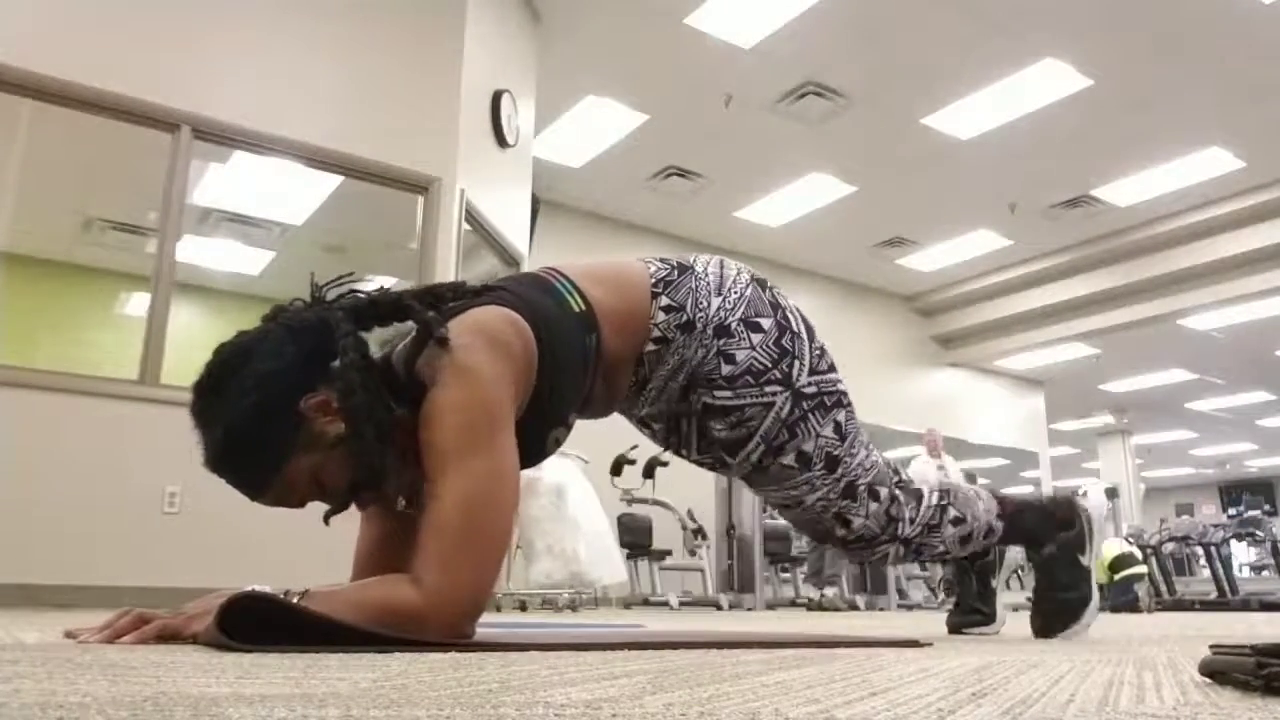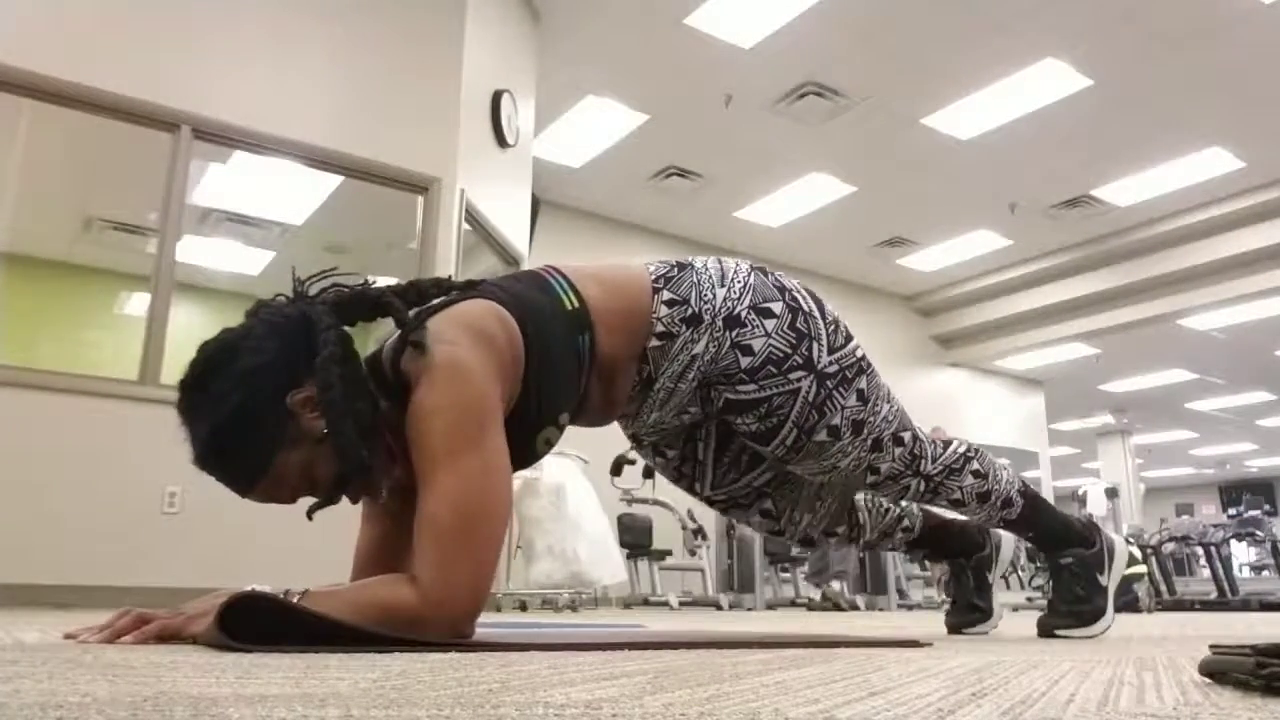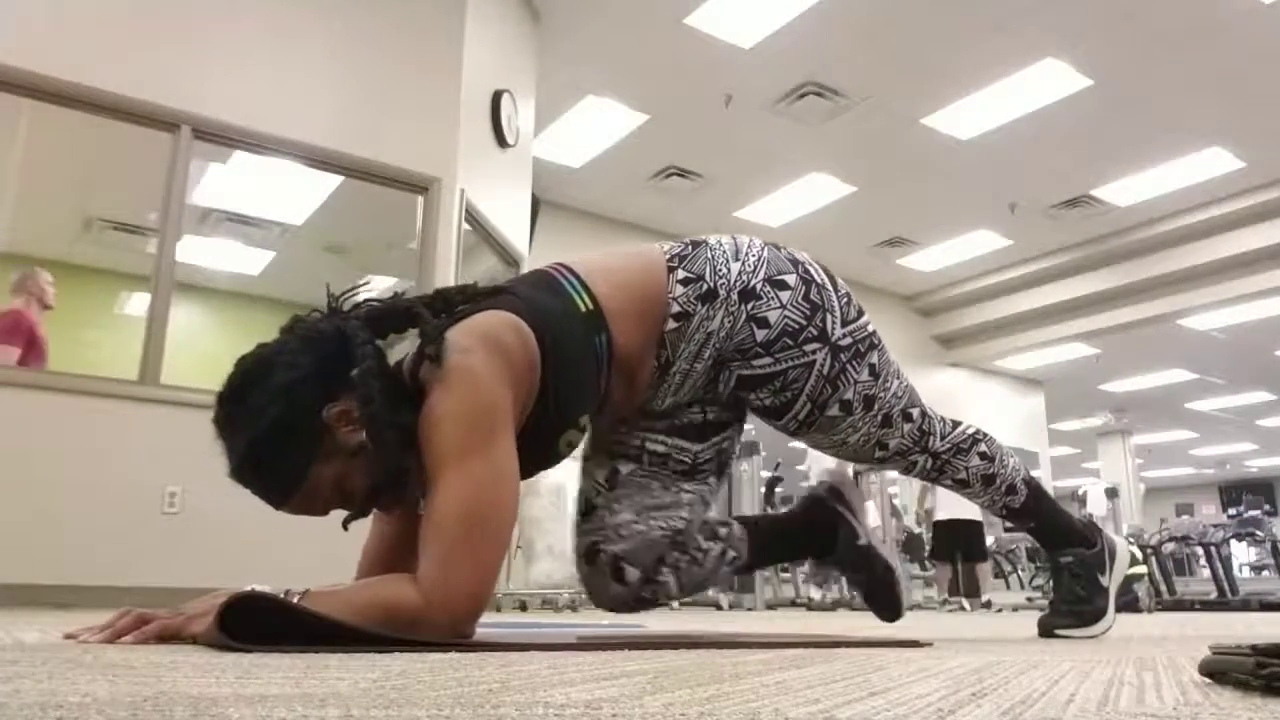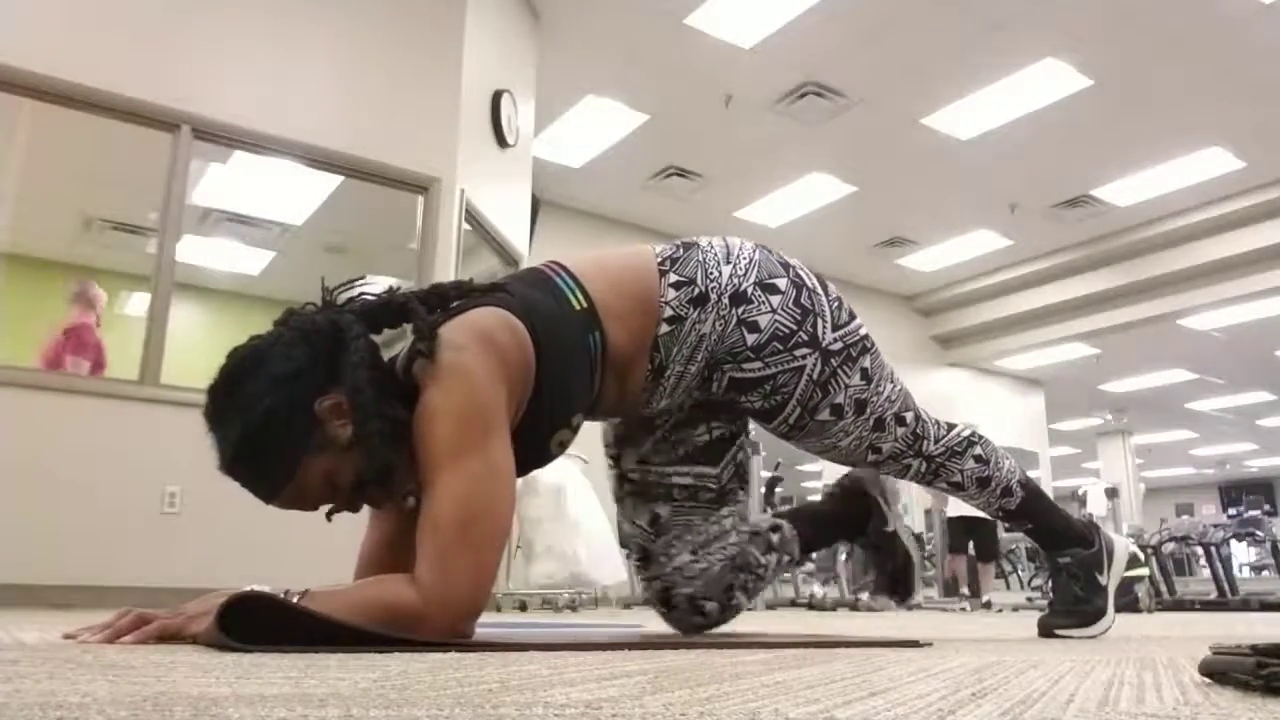
dt=0.3s
person 1, frame 1
left shoulder: (460, 375)
right shoulder: (393, 401)
left elbow: (444, 604)
right elbow: (385, 583)
left hip: (726, 332)
right hip: (666, 383)
left knee: (866, 509)
right knee: (834, 500)
left ankle: (1054, 524)
right ankle: (979, 557)
person 1, frame 2
left shoulder: (447, 372)
right shoulder: (391, 407)
left elbow: (442, 605)
right elbow: (383, 587)
left hip: (739, 331)
right hip: (671, 406)
left knee: (904, 461)
right knee: (813, 517)
left ankle: (1080, 544)
right ankle: (967, 551)
person 1, frame 3
left shoulder: (464, 381)
right shoulder: (405, 405)
left elbow: (446, 604)
right elbow: (391, 583)
left hip: (750, 305)
right hip: (673, 383)
left knee: (913, 441)
right knee: (619, 569)
left ankle: (1082, 544)
right ankle: (814, 532)
person 1, frame 4
left shoulder: (457, 377)
right shoulder: (403, 402)
left elbow: (444, 605)
right elbow: (387, 588)
left hip: (743, 310)
right hip: (666, 389)
left knee: (905, 443)
right knee: (696, 595)
left ankle: (1079, 545)
right ankle: (846, 521)
